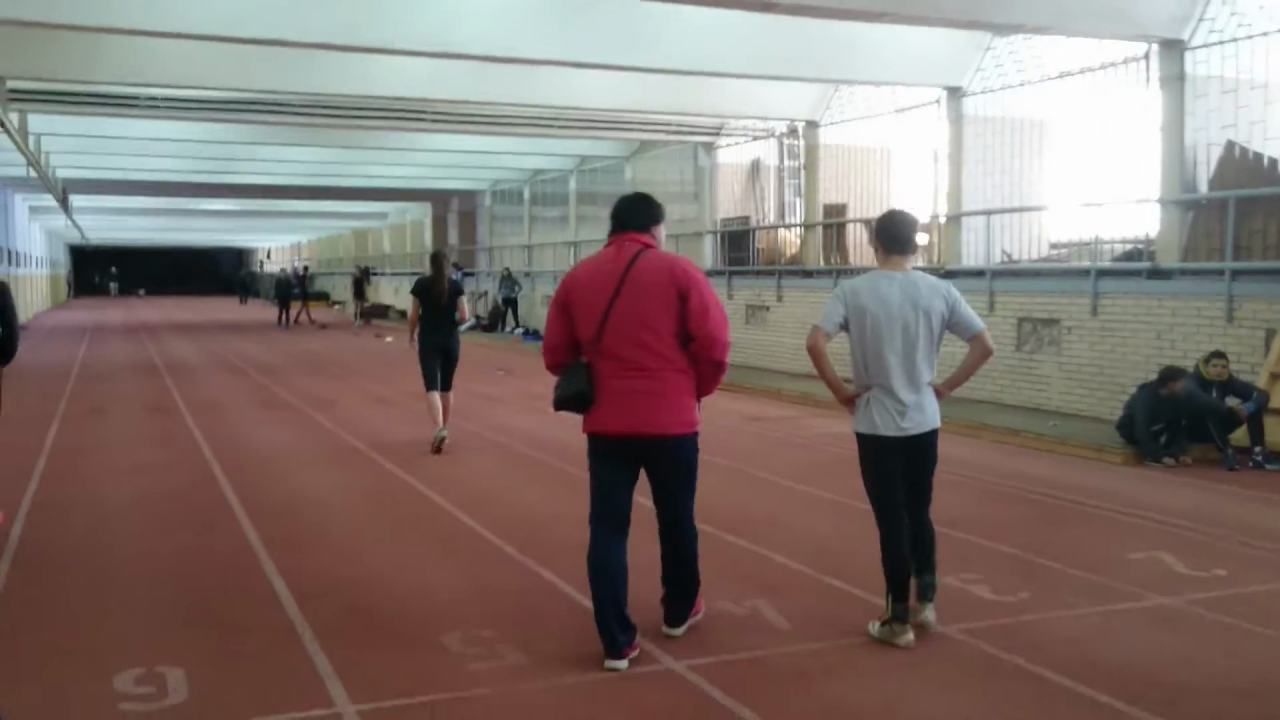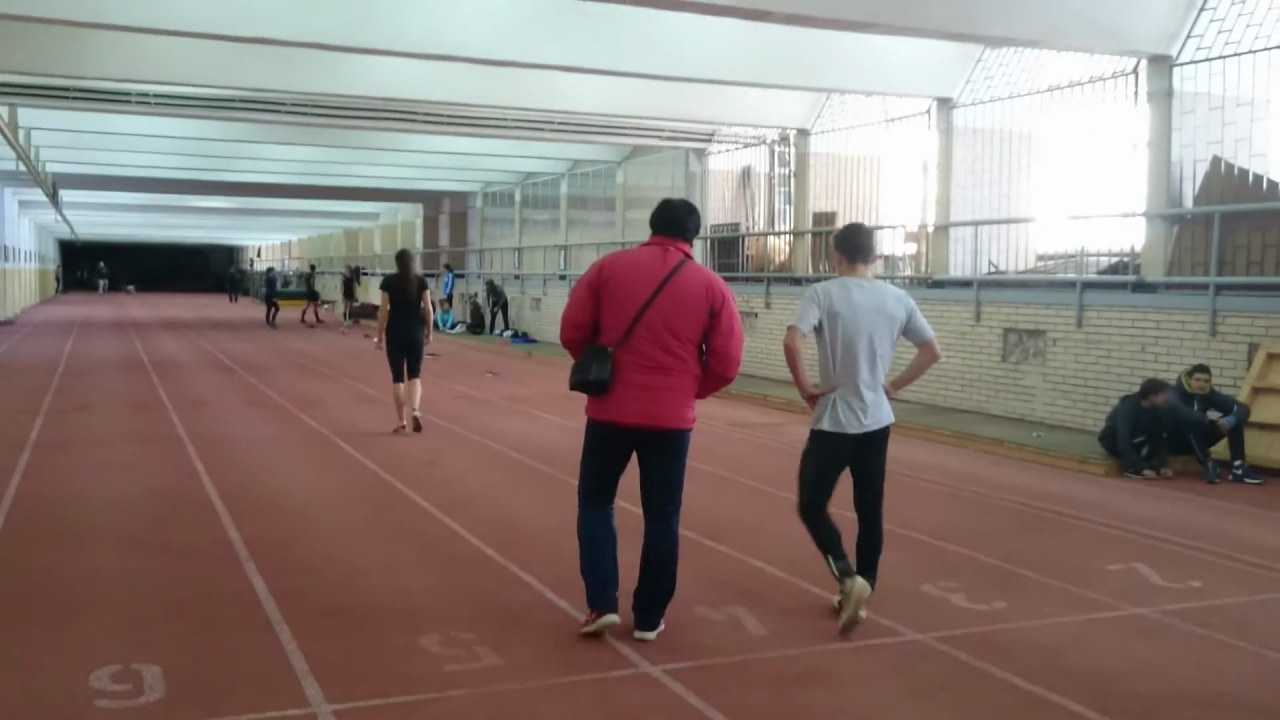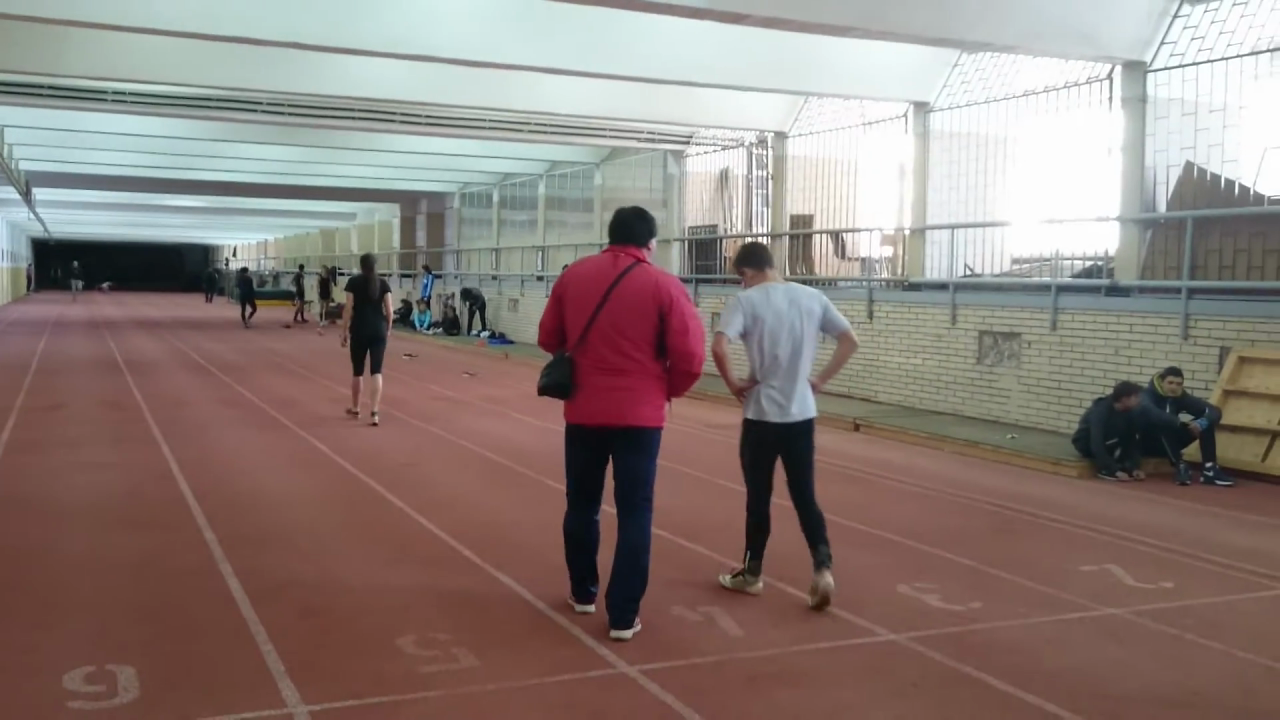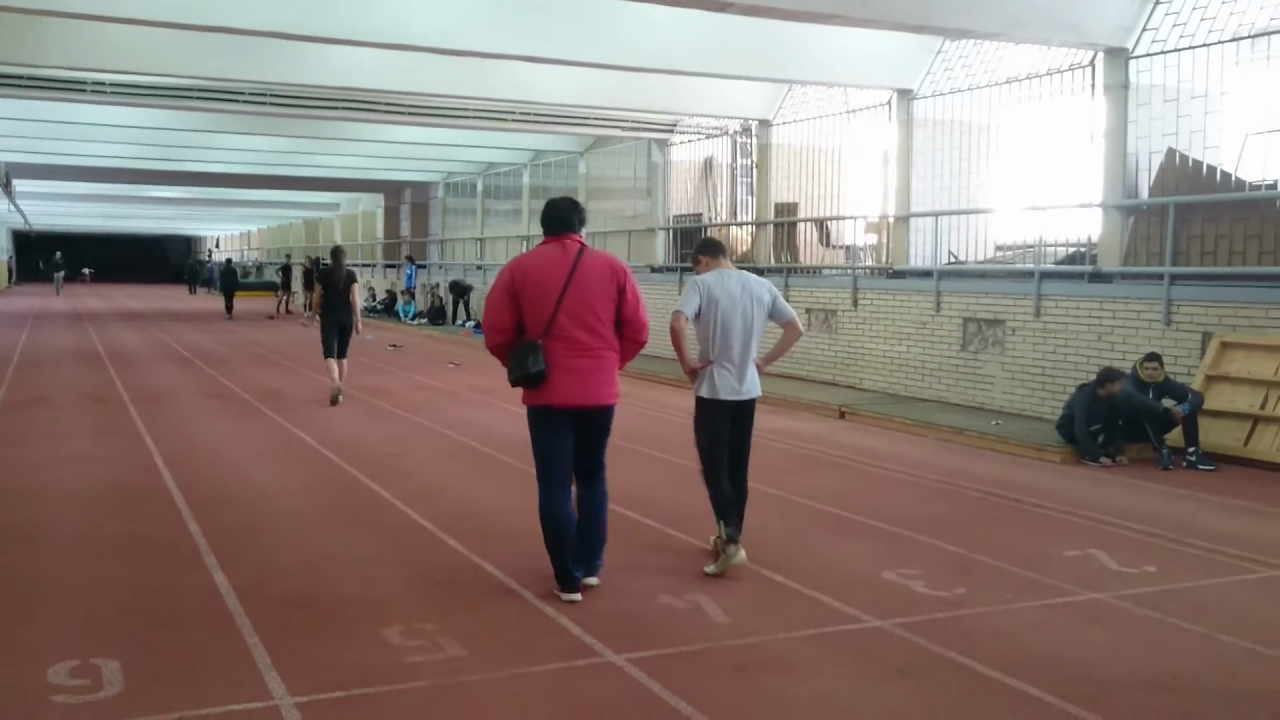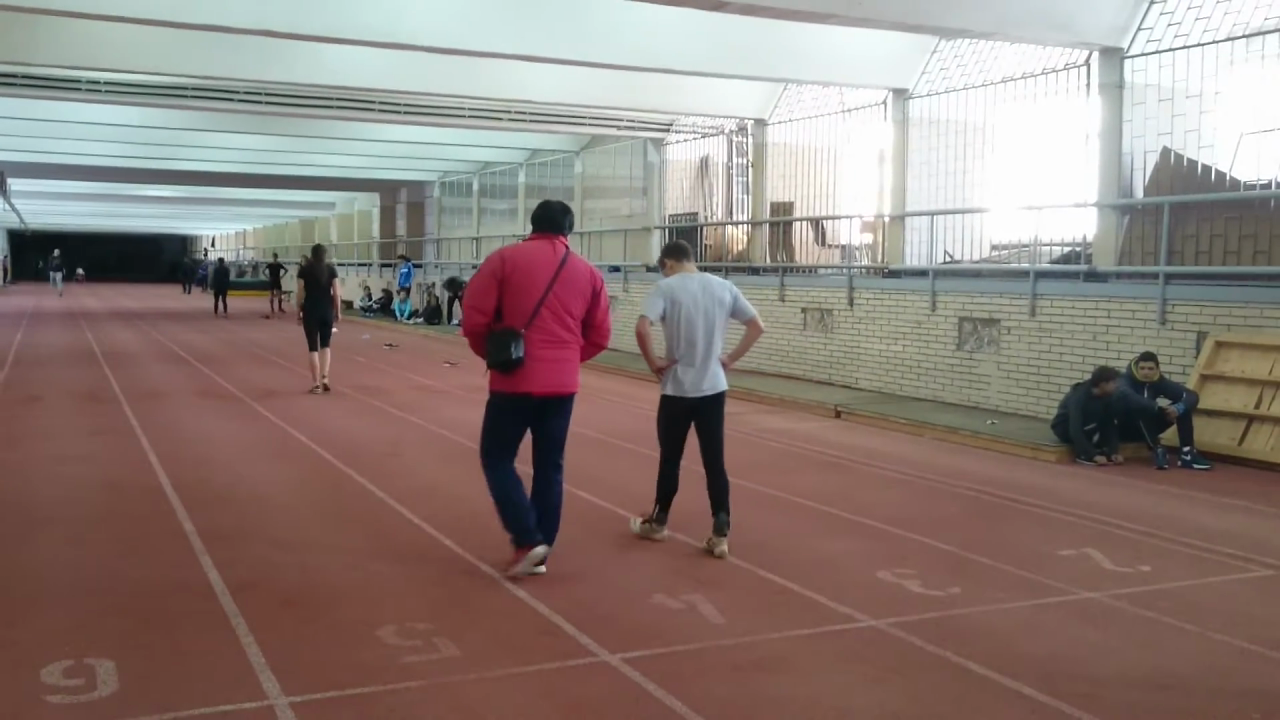
dt=0.7s
person 1, frame 1
left shoulder: (577, 278)
right shoulder: (678, 270)
left elbow: (557, 357)
right elbow: (713, 343)
right wrist: (697, 389)
left hip: (607, 421)
right hip: (671, 419)
left knee: (608, 529)
right knee: (677, 520)
left ankle: (617, 642)
right ankle: (679, 611)
person 1, frame 2
left shoulder: (609, 267)
right shoulder: (711, 286)
left elbow: (572, 333)
right elbow: (726, 364)
left hip: (609, 410)
right hip: (671, 416)
left knee: (595, 505)
right knee: (662, 518)
left ankle: (602, 604)
right ankle: (649, 617)
person 1, frame 3
left shoulder: (573, 276)
right shoulder: (664, 286)
left elbow: (549, 339)
right elbow: (689, 360)
right wrist: (665, 391)
left hip: (583, 410)
right hip: (640, 414)
left knee: (581, 505)
right knee: (635, 512)
left ankle: (583, 593)
right ankle: (623, 615)
person 1, frame 4
left shoulder: (518, 269)
right shoulder: (613, 267)
left elbow: (497, 336)
right elbow: (637, 332)
left wrist: (523, 367)
left hip: (548, 392)
right hip: (600, 391)
left knee: (555, 485)
right knee: (592, 478)
left ankle: (569, 579)
right ankle: (590, 566)
person 1, frame 5
left shoulder: (505, 258)
right shoulder: (588, 272)
left elbow: (474, 318)
right elbow: (599, 336)
left wrist: (491, 353)
left hip: (514, 380)
right hip: (563, 383)
left knee: (496, 459)
right knee: (550, 468)
left ankle: (527, 541)
right ankle: (539, 545)
person 2, frame 1
left shoulder: (853, 291)
right shoulder: (940, 291)
left elbow: (815, 342)
right elbow: (984, 345)
left wrist: (841, 390)
right wrist: (946, 386)
left hip: (876, 426)
right hip: (924, 424)
left knee: (892, 523)
right knee: (919, 515)
left ankle: (899, 619)
right ankle: (926, 601)
person 2, frame 2
left shoulder: (823, 293)
right shoulder: (898, 298)
left elbow: (792, 343)
right elbow: (932, 351)
left wrist: (805, 388)
right wrist: (894, 385)
left hip: (834, 422)
right hip: (877, 422)
left knee: (812, 505)
right knee: (869, 511)
left ankle: (851, 580)
right ankle: (860, 591)
person 2, frame 3
left shoulder: (747, 300)
right shoulder: (813, 297)
left elbow: (719, 346)
right elbow: (851, 341)
left wrist: (733, 383)
right wrist: (820, 378)
left hip: (762, 414)
right hip: (802, 414)
left knee: (758, 495)
right knee: (805, 495)
left ankle: (751, 574)
right ankle: (822, 569)
person 2, frame 4
left shoulder: (701, 283)
right shoulder: (762, 285)
left elbow: (677, 324)
right elbow: (796, 328)
left wrist: (686, 362)
right wrist: (765, 361)
left hip: (712, 391)
right hip: (747, 391)
left knee: (714, 470)
right knee: (738, 469)
left ankle: (732, 544)
right ankle: (729, 537)
person 2, frame 5
left shoulder: (666, 287)
right shoulder: (724, 287)
left elbow: (642, 328)
right elbow: (757, 326)
left wrist: (654, 362)
right wrist: (731, 358)
left hip: (677, 388)
right hip: (714, 388)
left knee: (670, 459)
right knee: (715, 462)
left ankle: (657, 523)
right ankle: (720, 534)
person 3, frame 1
left shoulder: (421, 284)
right shoulder: (455, 285)
left elbow: (414, 315)
right elbow: (464, 316)
left wrist: (412, 334)
left hip: (428, 340)
right hip: (450, 340)
left knee: (432, 387)
right knee: (447, 387)
left ankle: (440, 429)
right ankle: (444, 428)
person 3, frame 2
left shoulder: (389, 281)
right shoulder: (421, 281)
left elbow: (384, 310)
right elbow: (428, 309)
left wrist: (380, 334)
right wrist: (429, 331)
left hip: (395, 333)
right hip: (416, 333)
left knee: (398, 379)
right knee: (414, 376)
left ankle: (402, 423)
right ankle: (415, 411)
person 3, frame 3
left shoulder: (353, 282)
right shoulder: (383, 283)
left elbow: (348, 309)
right elbow: (389, 310)
left wrist: (344, 331)
right wrist: (387, 328)
left hip: (359, 330)
right hip: (378, 330)
left knee: (358, 371)
right knee: (376, 371)
left ankle: (355, 409)
right ankle: (374, 413)
person 3, frame 4
left shoulder: (323, 273)
right shoulder: (351, 274)
left elbow: (317, 297)
right elbow: (355, 299)
left wrist: (316, 312)
right wrist: (358, 320)
left hip: (328, 318)
right hip: (346, 318)
left knee: (329, 355)
right knee: (342, 355)
left ankle: (336, 383)
right ankle: (339, 392)
person 3, frame 5
left shoulder: (305, 270)
right shoulder: (331, 269)
left elbow: (300, 293)
right elbow: (337, 293)
left wrist: (299, 311)
right wrist: (337, 312)
left hip: (310, 311)
right hip: (327, 312)
left knee: (313, 347)
right knee: (325, 345)
left ankle: (316, 384)
right ankle: (324, 377)
